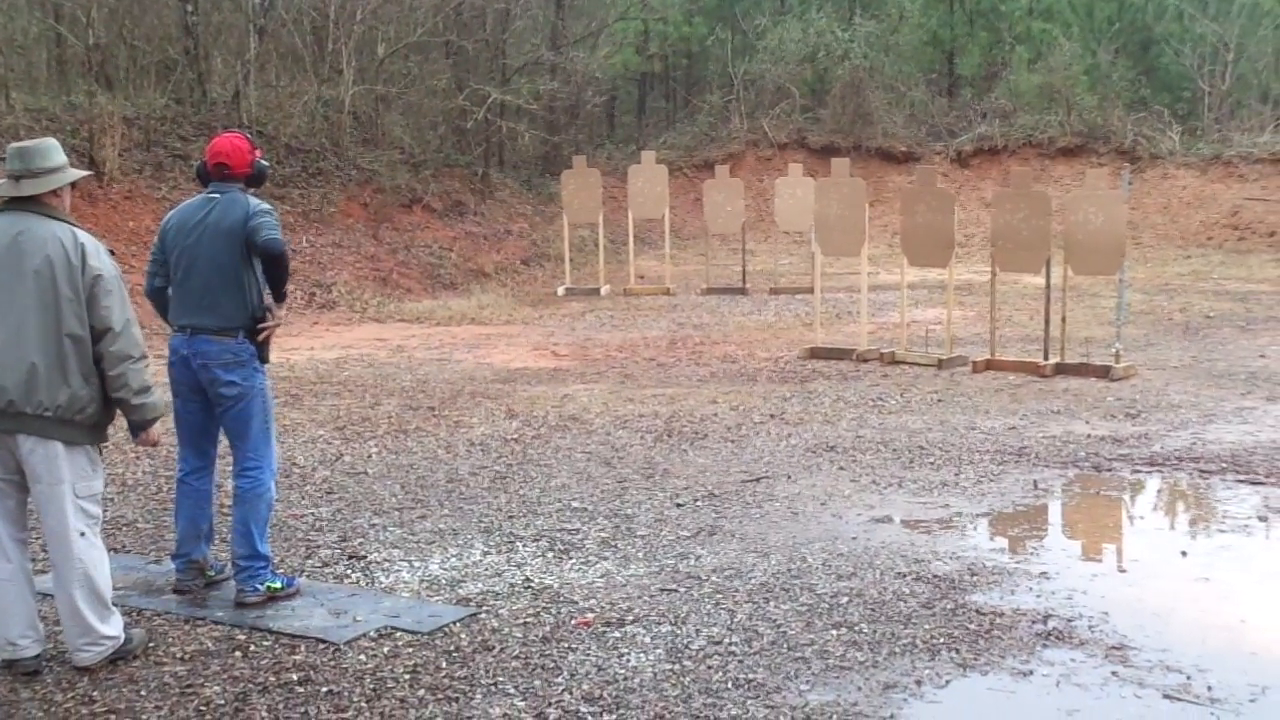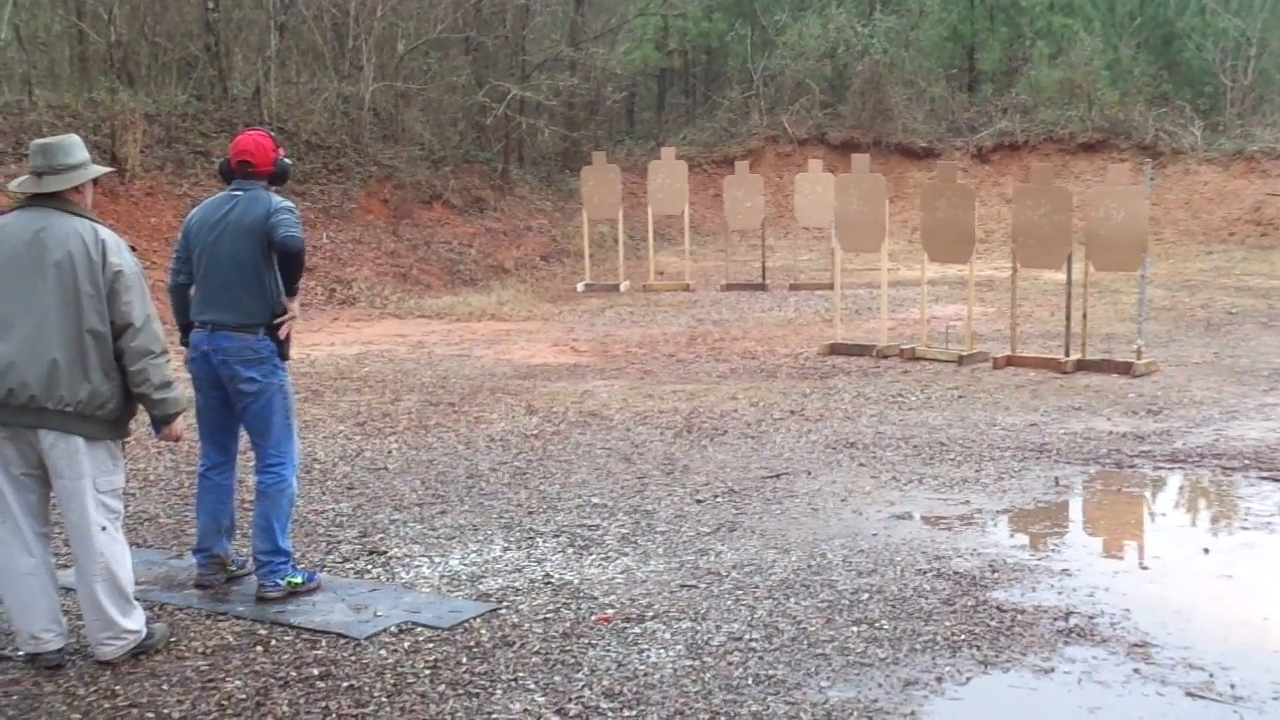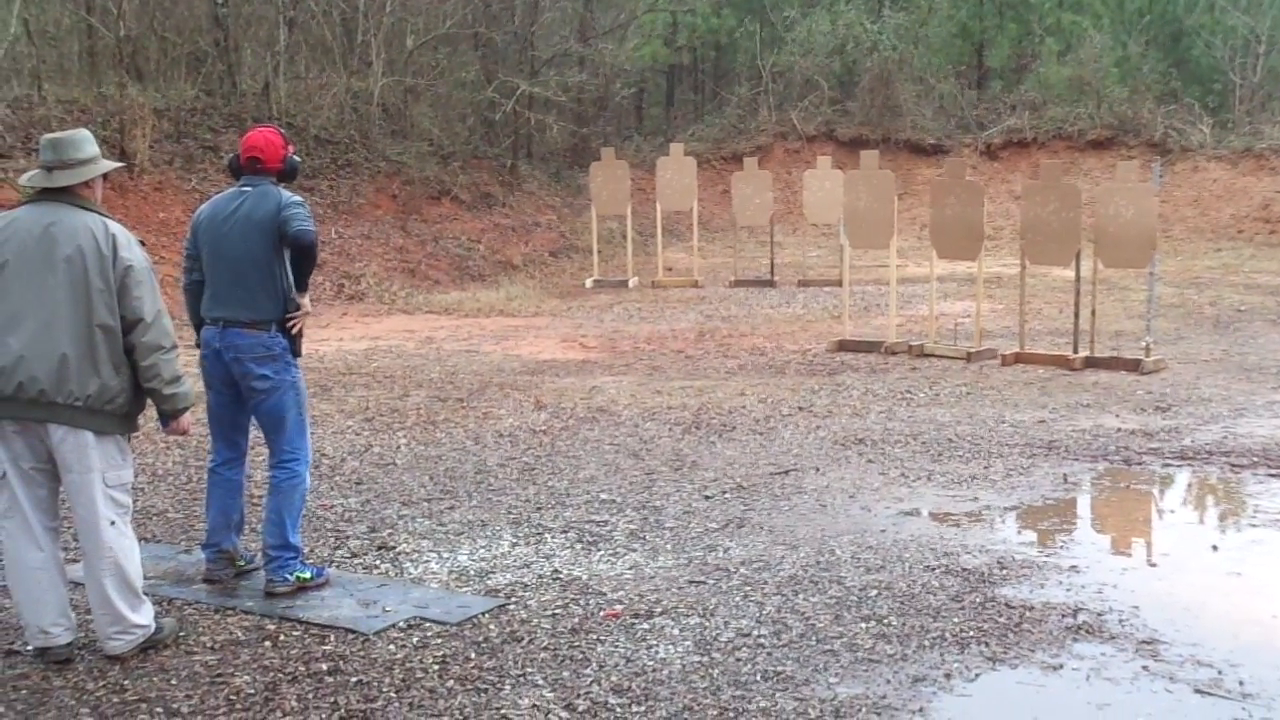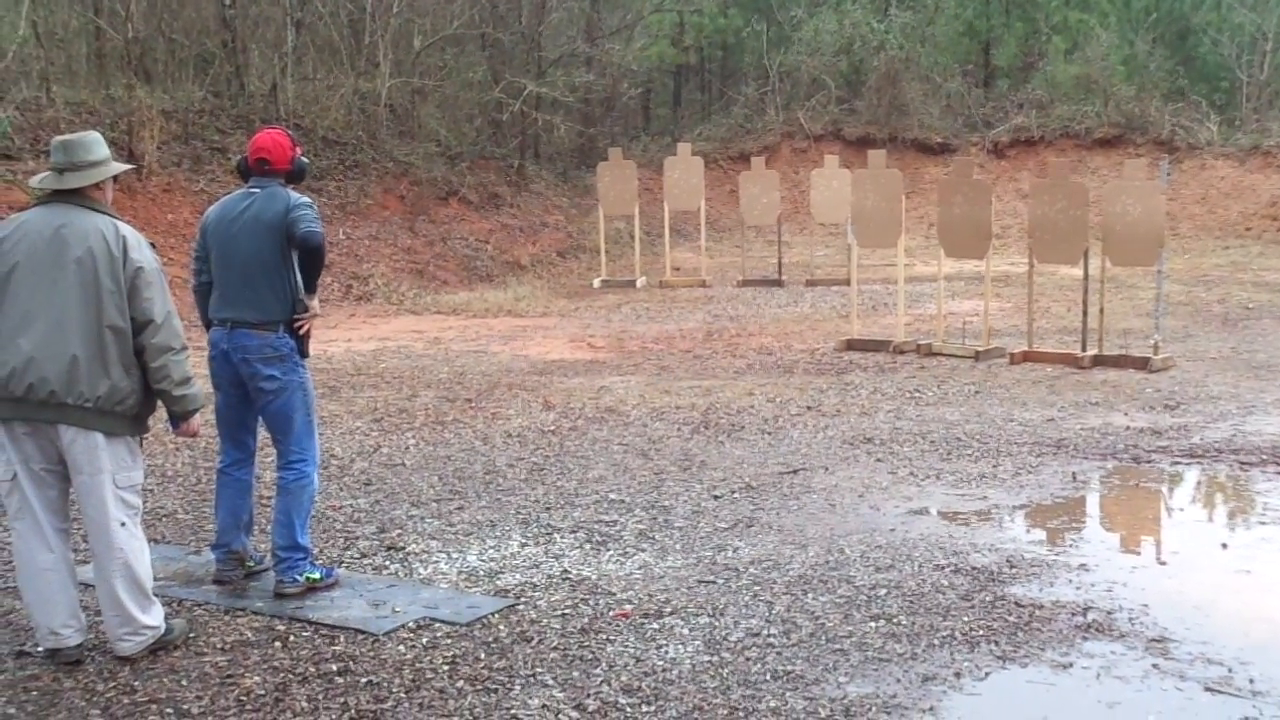
dt=0.3s
person 1, frame 1
right shoulder: (80, 248)
right elbow: (117, 342)
right wrist: (141, 411)
right hip: (54, 411)
right knee: (73, 529)
right ankle: (96, 641)
person 1, frame 2
right shoulder: (101, 244)
right elbow: (139, 337)
right wrist: (164, 407)
right hip: (75, 406)
right knee: (95, 525)
right ankle: (117, 635)
person 1, frame 3
right shoulder: (110, 239)
right elbow: (148, 332)
right wrist: (173, 401)
right hip: (84, 400)
right knee: (103, 519)
left ankle: (48, 634)
right ankle: (126, 630)
person 1, frame 4
right shoulder: (121, 240)
right elbow: (159, 334)
right wrist: (183, 402)
right hip: (94, 401)
right knee: (114, 520)
left ankle: (59, 635)
right ankle: (136, 631)
person 2, frame 1
left shoulder: (176, 217)
right shoulder: (252, 209)
left elbow: (154, 287)
right elbow: (274, 249)
right wrist: (278, 300)
left hip: (183, 351)
right hip: (232, 351)
left knee: (194, 463)
right knee: (254, 466)
left ankle: (191, 566)
right ankle: (254, 578)
person 2, frame 2
left shoulder: (199, 214)
right shoulder: (274, 207)
left elbow: (179, 284)
right elbow: (291, 245)
left wrist: (189, 339)
right wrist: (290, 296)
left hip: (205, 345)
right hip: (252, 348)
left knee: (215, 459)
right knee: (277, 462)
left ankle: (212, 561)
right ankle: (275, 573)
person 2, frame 3
left shoulder: (207, 212)
right shoulder: (284, 202)
left elbow: (193, 283)
right elbow: (304, 239)
right wrist: (300, 291)
left hip: (217, 341)
right hip: (263, 344)
left knee: (226, 454)
right knee: (290, 457)
left ankle: (221, 555)
right ankle: (283, 568)
person 2, frame 4
left shoulder: (215, 213)
right shoulder: (293, 203)
left elbow: (201, 284)
right elbow: (312, 240)
right wrist: (309, 294)
left hip: (223, 342)
right hip: (272, 345)
left knee: (234, 455)
right knee: (298, 458)
left ankle: (230, 556)
right ankle: (292, 568)
